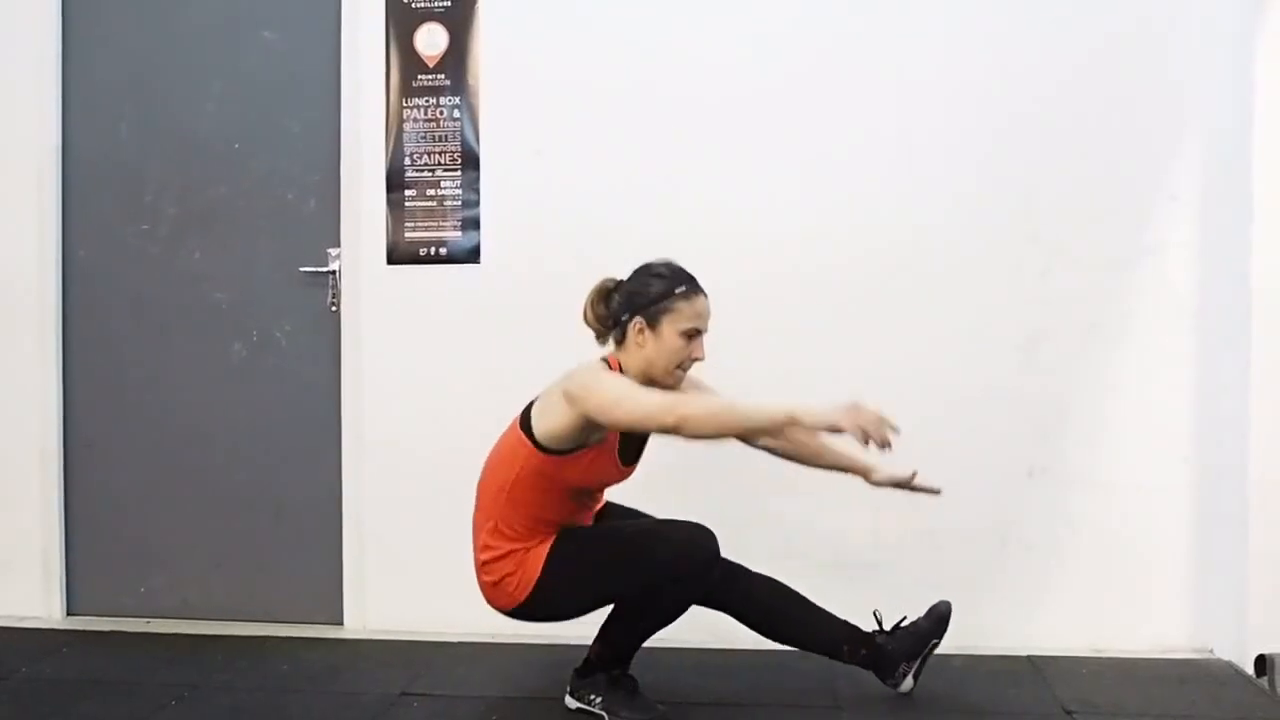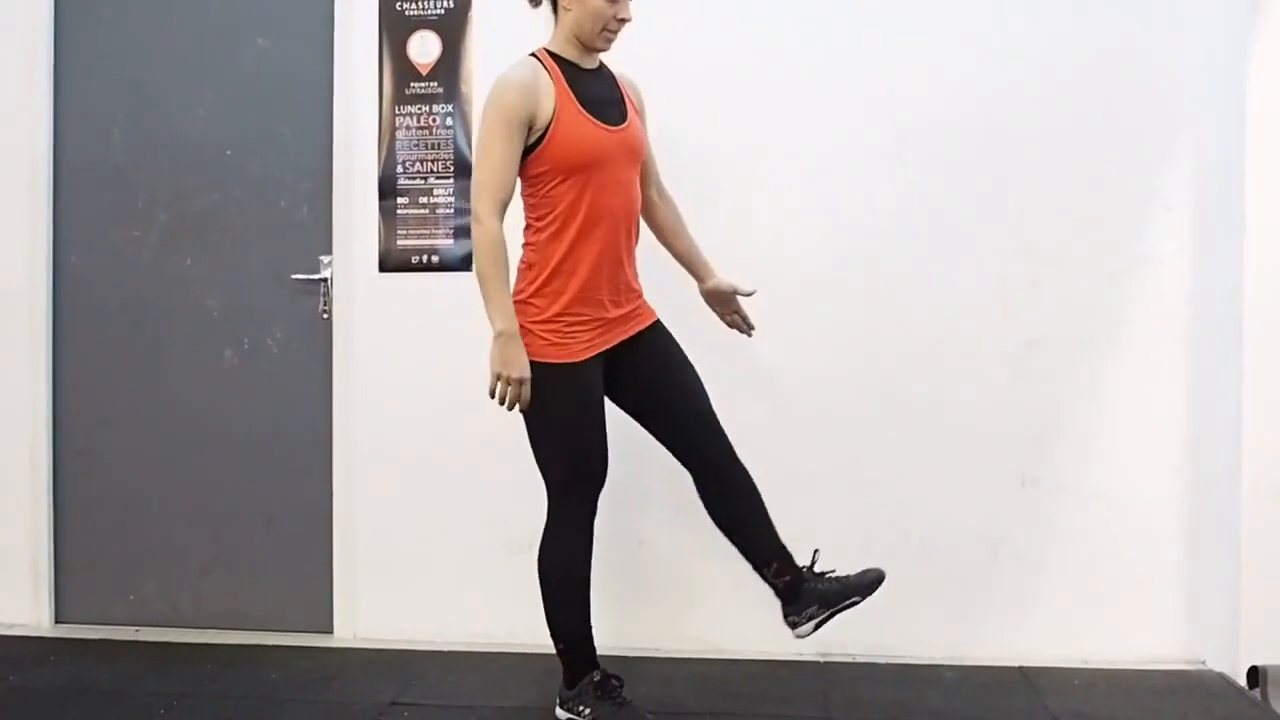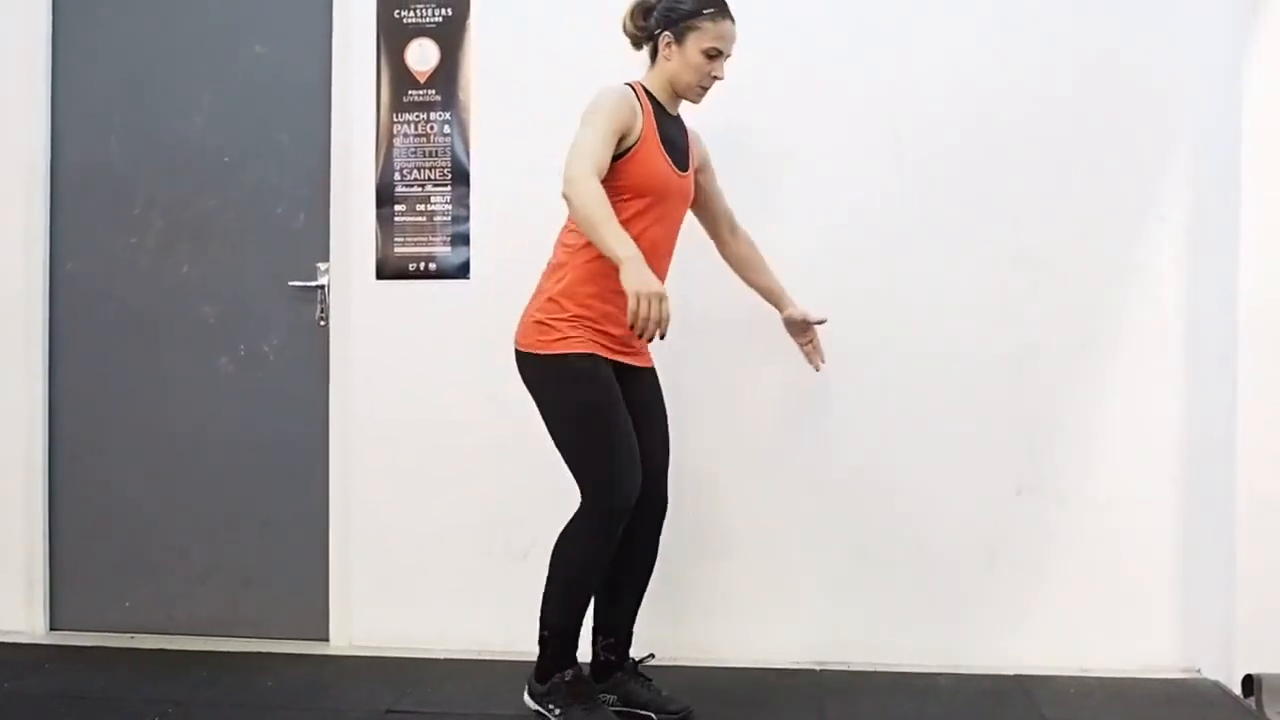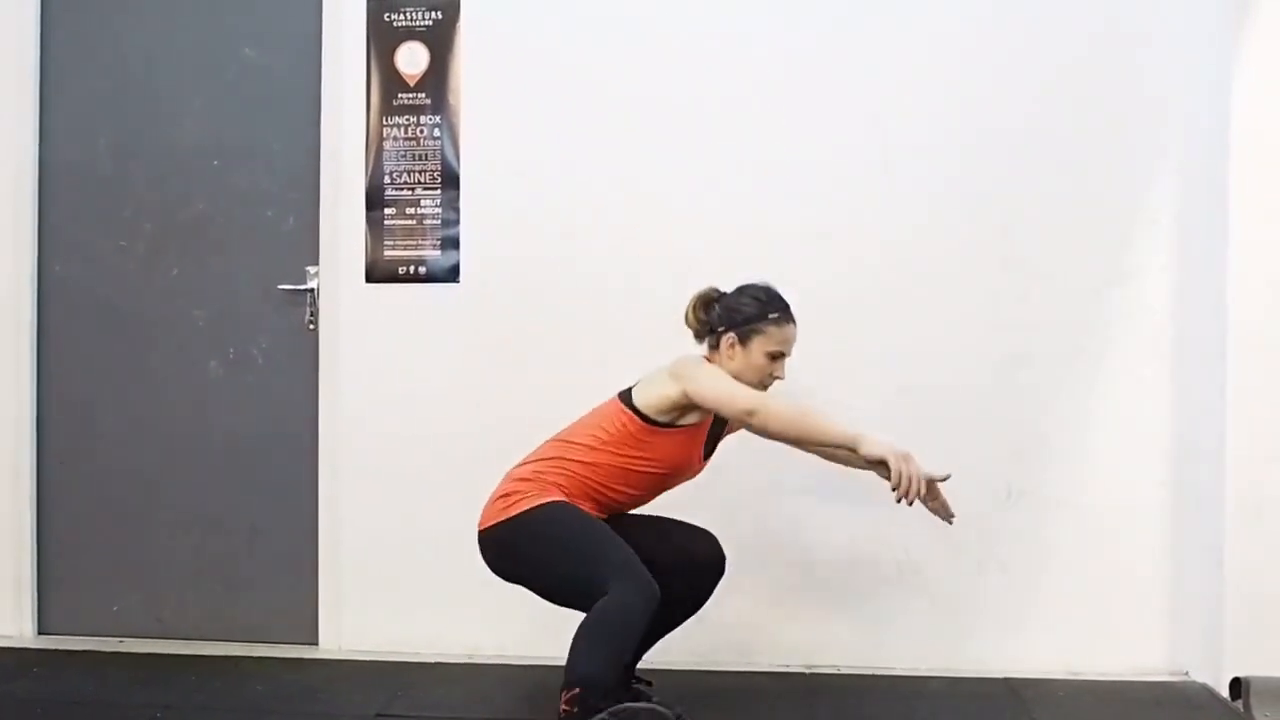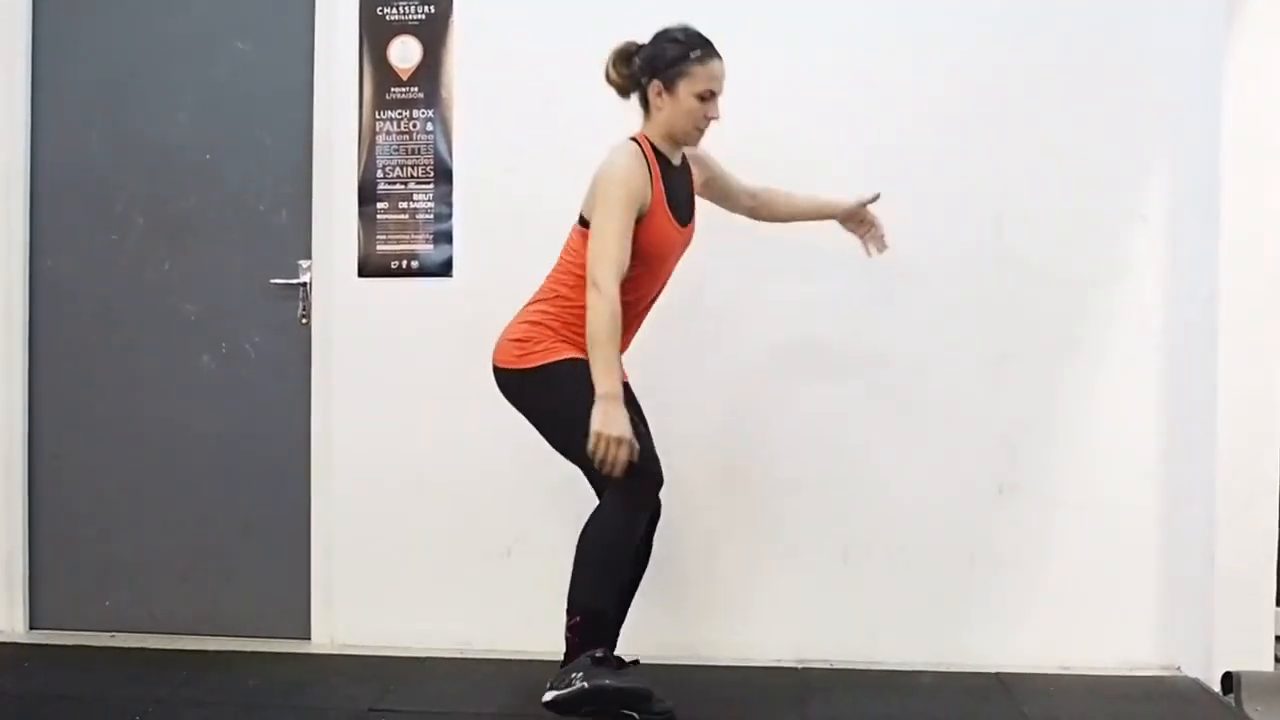
dt=1s
person 1, frame 1
left shoulder: (660, 383)
right shoulder: (588, 390)
left elbow: (764, 430)
right elbow: (680, 418)
left wrist: (867, 470)
right wrist: (814, 410)
left hip: (570, 523)
right hip: (519, 562)
left knee: (722, 579)
right knee: (690, 551)
left ankle: (874, 651)
right ankle: (595, 679)
person 1, frame 2
left shoulder: (625, 88)
right shoulder: (523, 86)
left elbow: (650, 194)
right elbow: (485, 216)
left wrist: (705, 276)
right wrist: (505, 334)
left hip: (630, 320)
right hip: (559, 336)
left knee: (710, 450)
right knee: (576, 501)
left ankle: (798, 593)
person 1, frame 3
left shoulder: (687, 145)
right shoulder: (619, 106)
left elbow: (727, 231)
right elbow: (578, 183)
left wrist: (786, 307)
right wrist: (632, 263)
left hip: (623, 350)
right hip: (562, 337)
left knee: (643, 506)
right knee: (611, 497)
person 1, frame 4
left shoulder: (721, 402)
right shoulder: (693, 374)
left elbow: (811, 433)
right elbow: (757, 412)
left wrist: (901, 466)
right wrist: (867, 445)
left hip: (573, 517)
right hip: (522, 513)
left knee: (699, 559)
right knee: (633, 589)
left ankle: (608, 677)
person 1, frame 5
left shoulder: (687, 165)
right shoulder: (627, 169)
left elbow: (749, 199)
right elbow: (602, 288)
left wrist: (837, 211)
right wrist: (612, 405)
left hip: (588, 361)
right hip: (542, 357)
left knee: (634, 501)
right knee: (632, 486)
